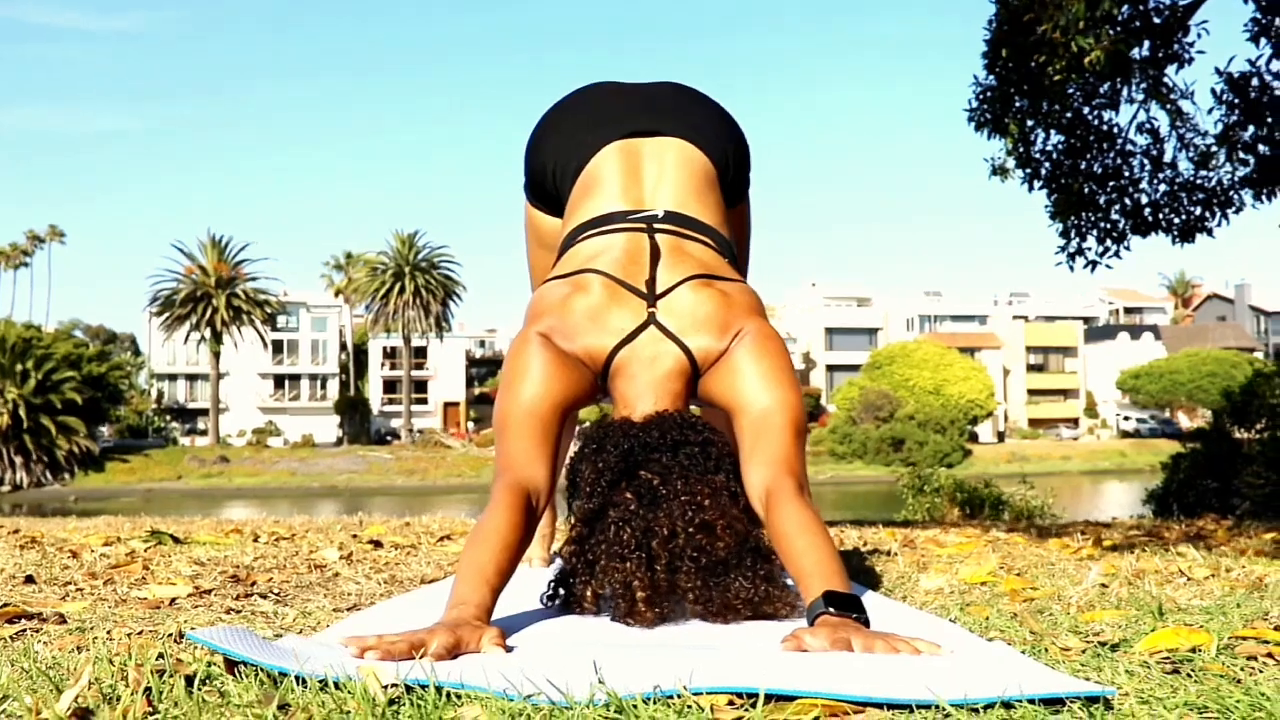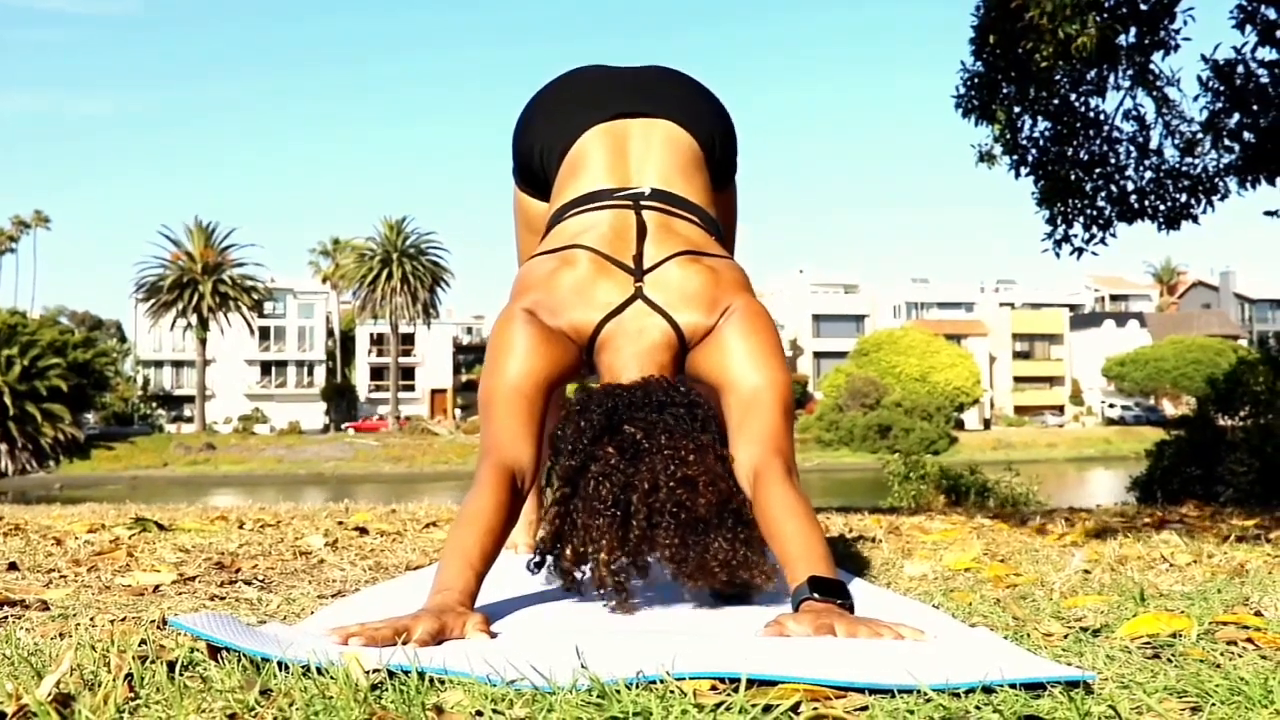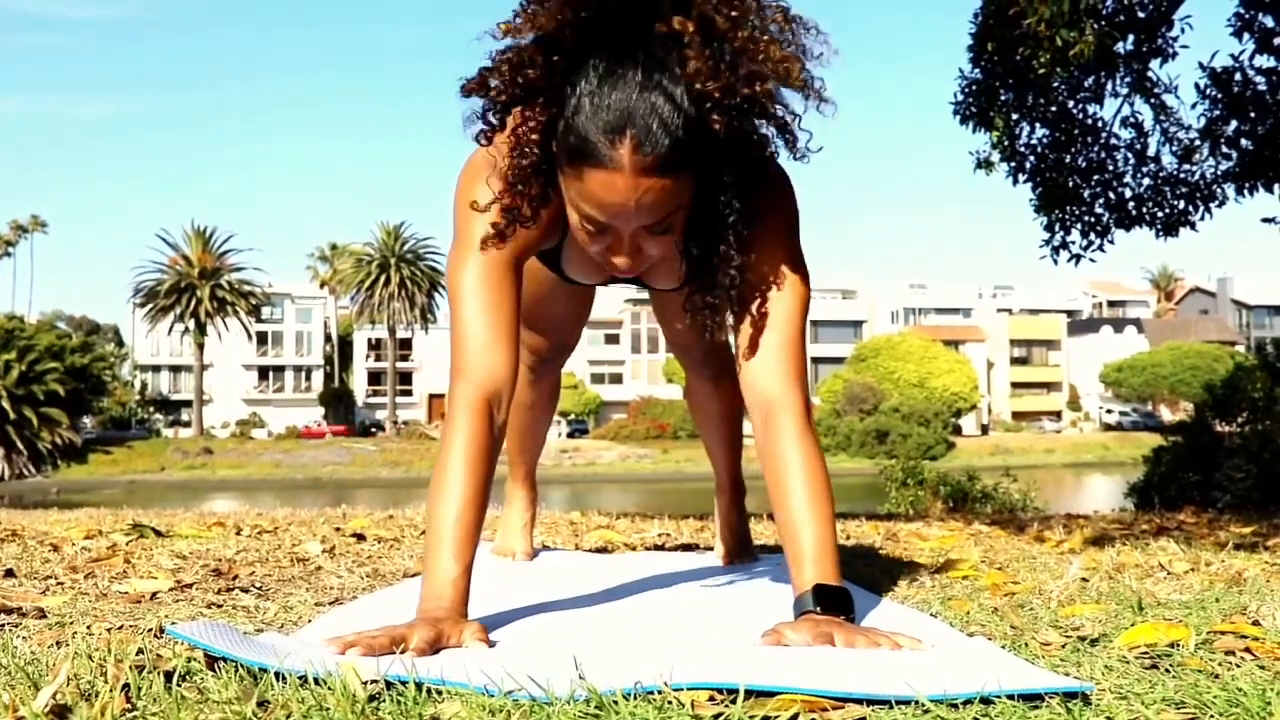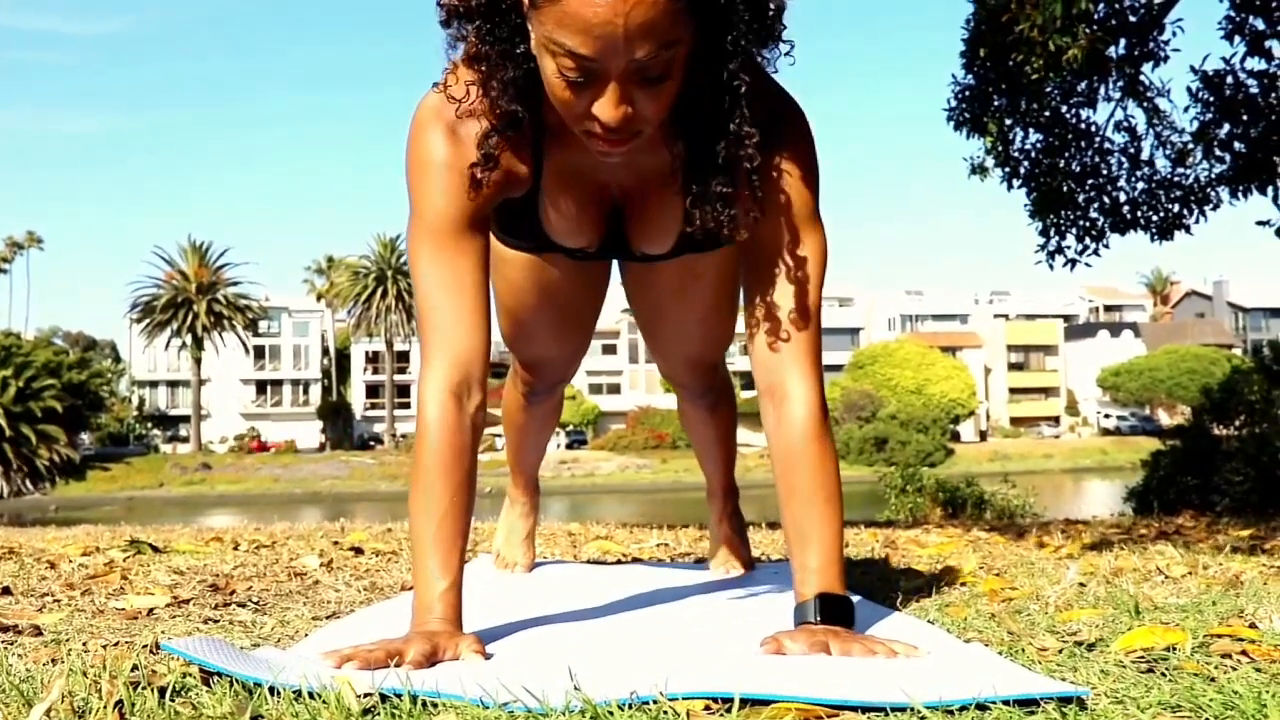
dt=1s
person 1, frame 1
left shoulder: (739, 347)
right shoulder: (552, 350)
left elbow: (782, 489)
right elbow: (516, 490)
left wrist: (836, 611)
right ankle: (546, 538)
person 1, frame 2
left shoulder: (727, 323)
right shoulder: (539, 323)
left elbow: (771, 469)
right elbow: (499, 468)
left wrist: (822, 596)
right wrist: (447, 602)
left ankle: (713, 512)
right ankle: (532, 501)
person 1, frame 3
left shoulder: (752, 195)
right shoulder: (506, 178)
left elbow: (779, 399)
right elbow: (477, 395)
left wrist: (823, 603)
right wrist: (440, 607)
right hip: (555, 214)
right knee: (540, 349)
left ankle: (730, 501)
right ankle: (521, 494)
person 1, frame 4
left shoulder: (760, 125)
right shoulder: (463, 119)
left elbow: (791, 380)
right elbow: (452, 382)
left wrist: (824, 609)
right wrist: (435, 618)
left hip: (688, 225)
right hip: (542, 224)
right knee: (542, 368)
left ankle: (724, 508)
right ankle: (521, 500)
